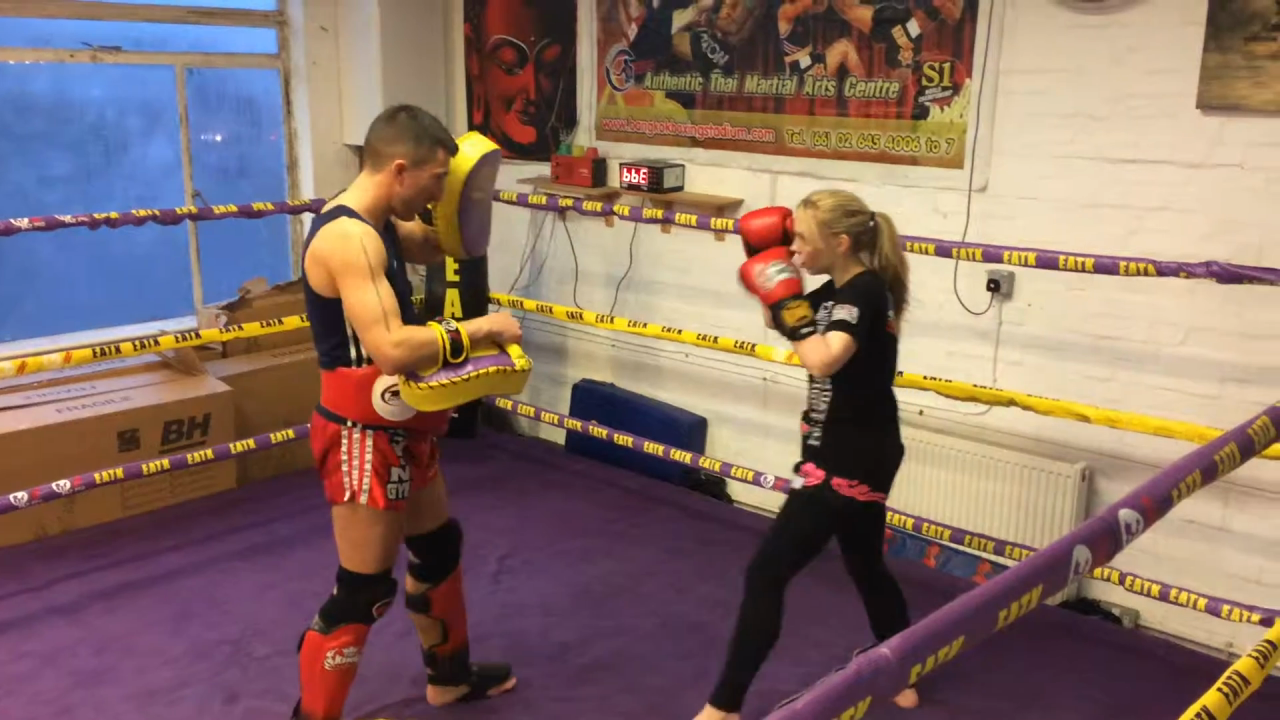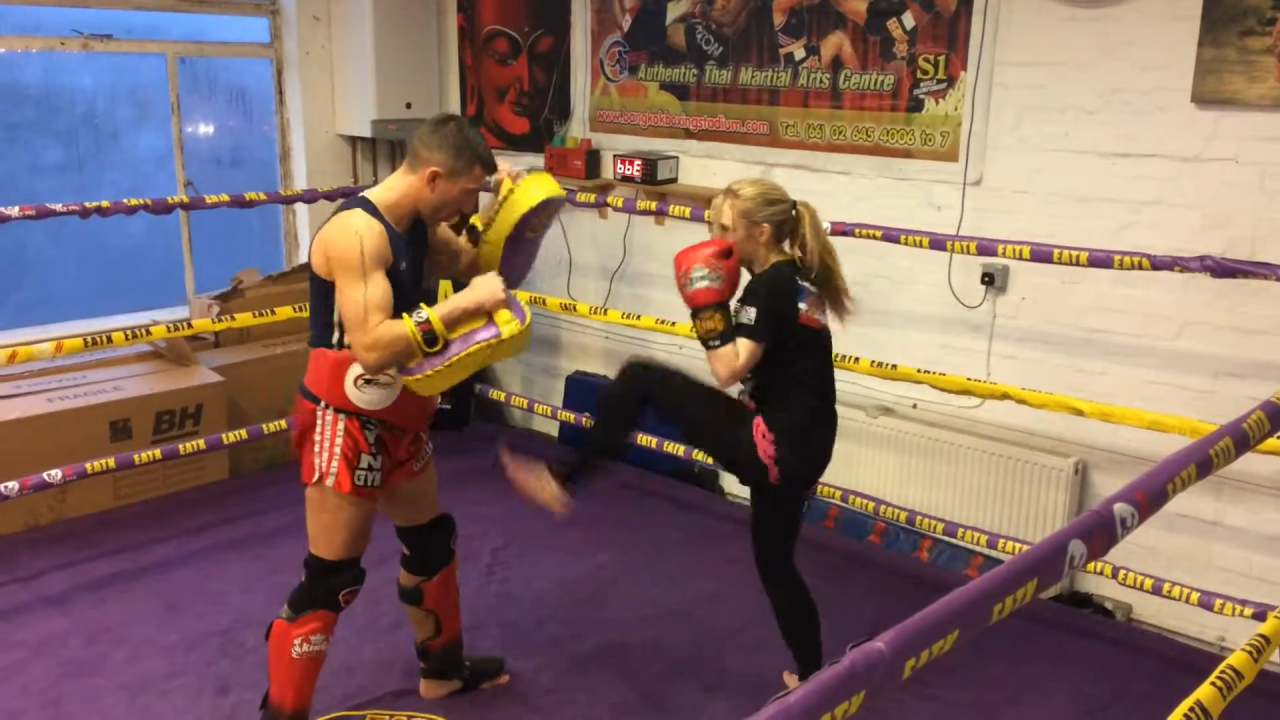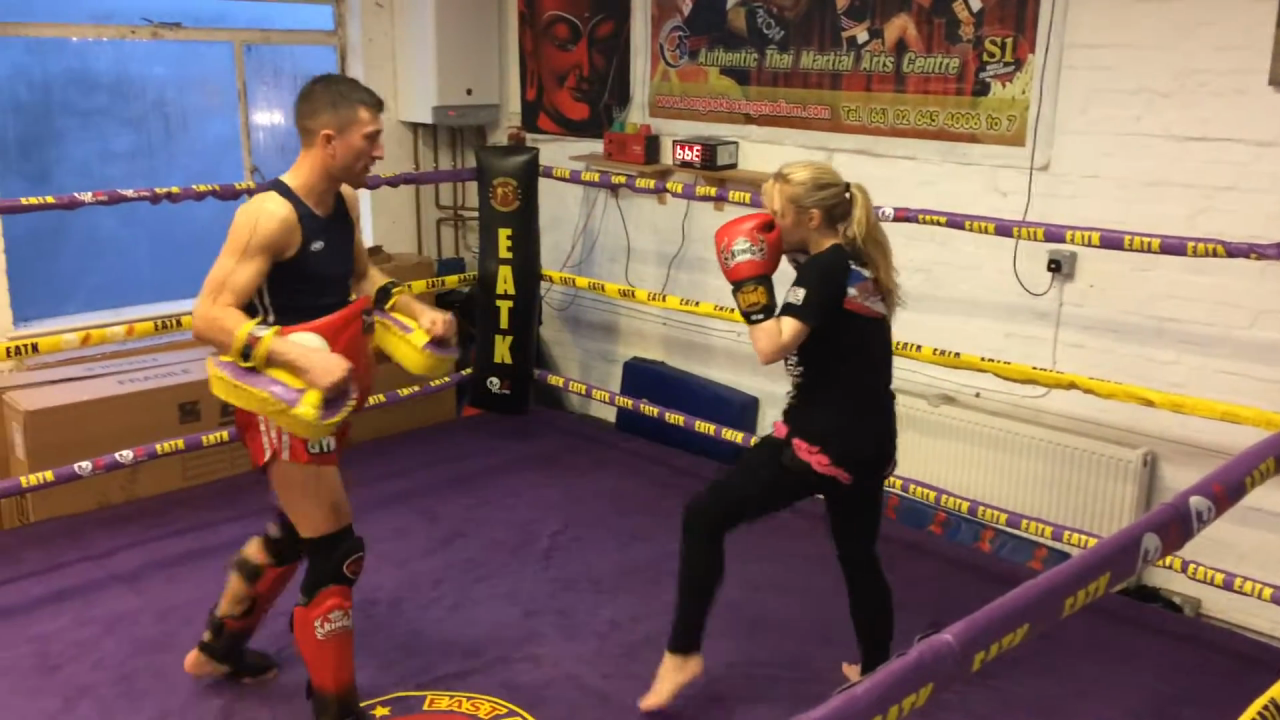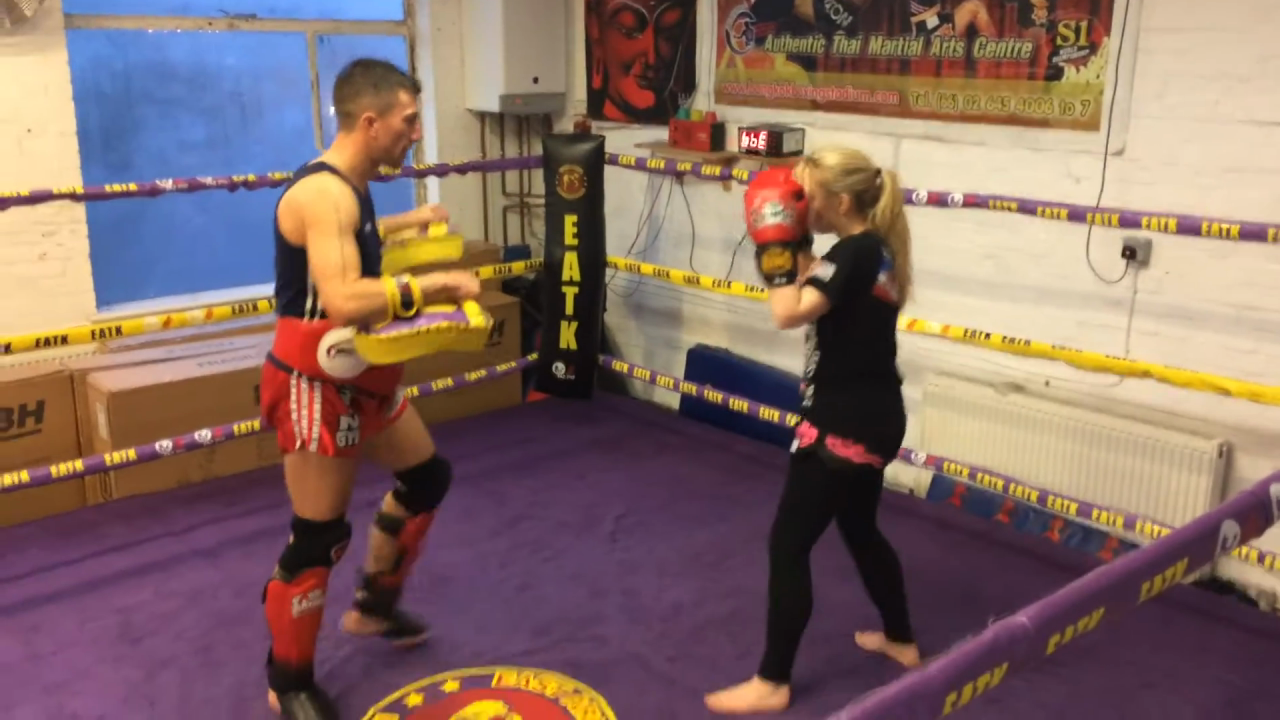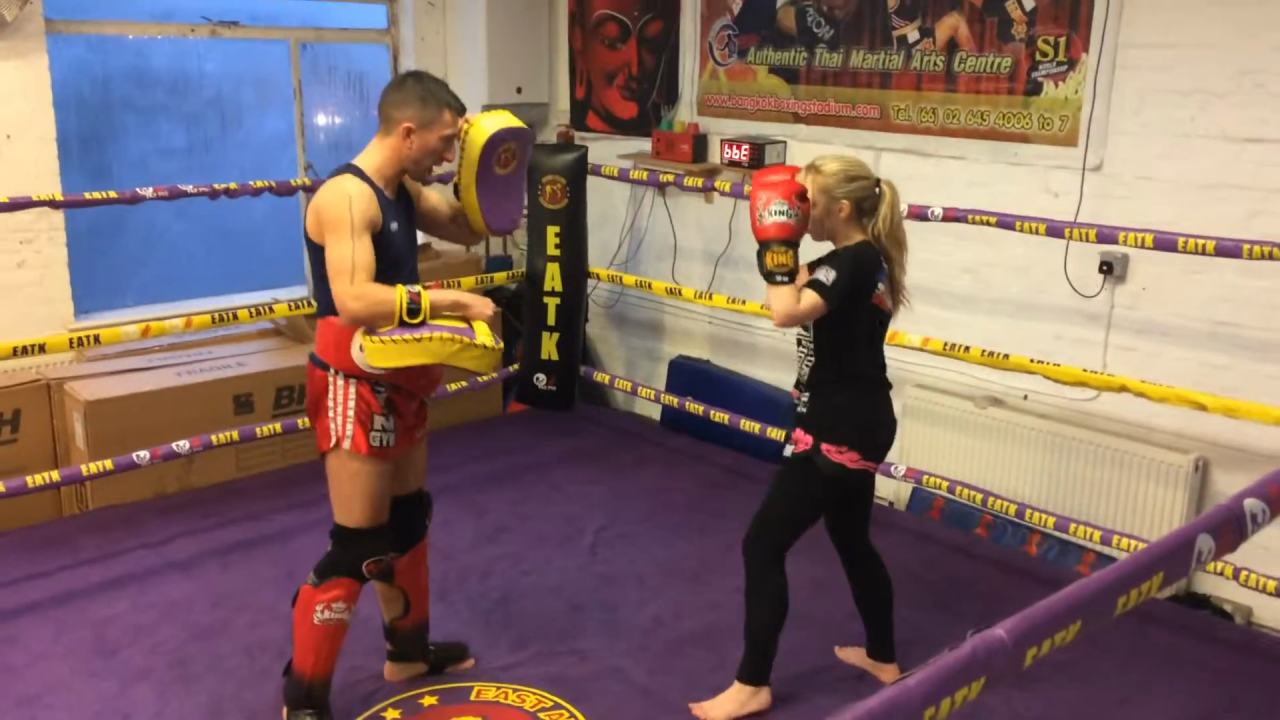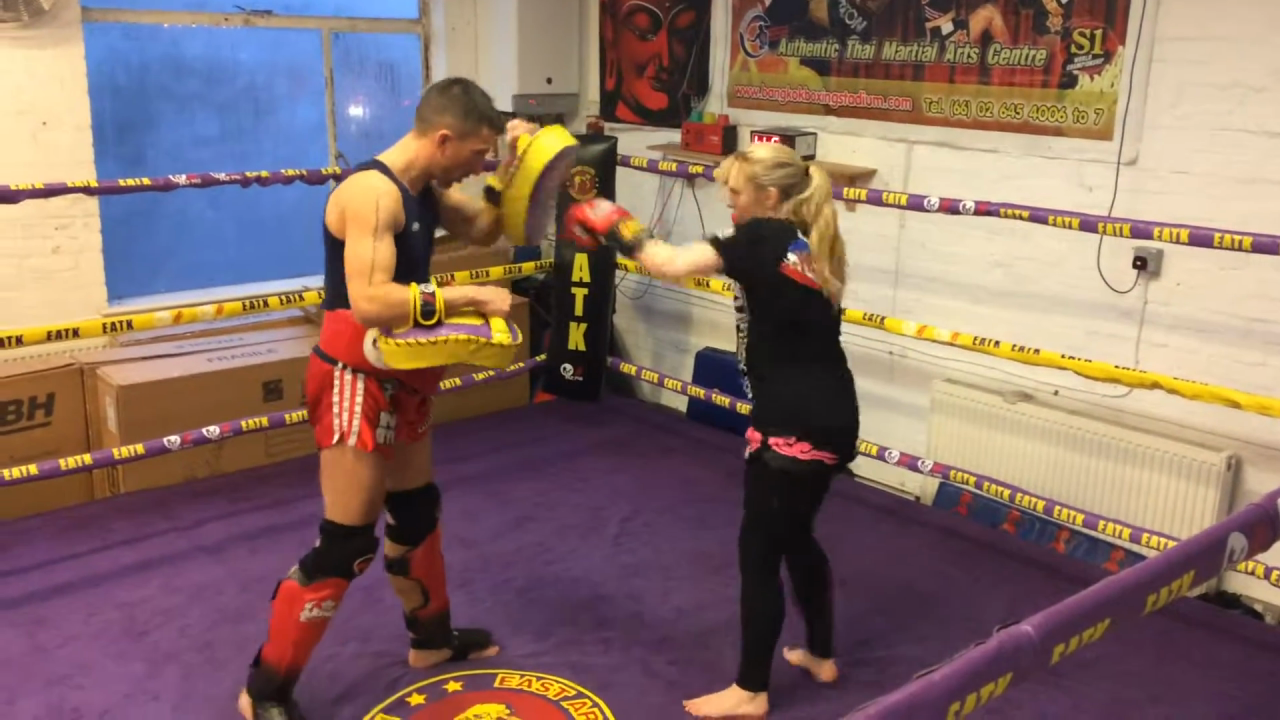
dt=0.7s
person 1, frame 1
left shoulder: (374, 223)
right shoulder: (347, 240)
left elbow: (430, 246)
right elbow: (392, 349)
right wrist: (481, 328)
left hip: (403, 424)
right hip: (365, 433)
left knee: (439, 548)
right knee: (364, 591)
person 1, frame 2
left shoulder: (415, 220)
right shoulder: (357, 232)
left elbow: (462, 265)
right elbow: (373, 348)
right wrist: (464, 304)
left hip: (394, 415)
right hip: (344, 419)
left knee: (432, 538)
right knee: (332, 579)
left ankle: (441, 667)
person 1, frame 3
left shoulder: (343, 199)
right shoulder: (270, 216)
left elbow: (360, 275)
right elbow: (208, 318)
left wrist: (416, 310)
right wrist: (301, 356)
left hip: (318, 397)
left knee: (294, 532)
right knee: (336, 554)
left ankle: (219, 645)
person 1, frame 4
left shoulder: (348, 185)
right shoulder: (323, 194)
right elbow: (345, 300)
left wrist: (403, 226)
right wrist: (441, 284)
left hip: (361, 374)
right hip: (315, 384)
left knee: (426, 476)
right knee: (318, 537)
left ankle: (374, 602)
person 1, frame 5
left shoulder: (401, 188)
right shoulder: (346, 196)
left elbow: (466, 229)
right elbow: (354, 301)
right wrist: (454, 300)
left hip: (398, 381)
right hip: (354, 387)
left knee: (409, 519)
right knee: (357, 546)
left ankle: (409, 648)
person 1, frame 6
left shoulder: (420, 186)
right shoulder: (370, 192)
left elbow: (485, 229)
right elbow: (372, 301)
left wrist: (510, 167)
right wrist: (468, 296)
left hip: (397, 380)
right hip: (356, 381)
left knee: (416, 511)
right knee: (345, 545)
left ankle: (431, 637)
person 2, frame 1
left shoulder: (864, 292)
right shoulder: (844, 289)
left elbow: (821, 360)
right elbow: (781, 325)
left wrist: (783, 294)
right wrist: (766, 264)
left hip: (845, 462)
right hip: (865, 456)
left knee: (766, 574)
right knee: (866, 565)
person 2, frame 2
left shoulder: (769, 285)
right shoulder: (803, 277)
left elbow: (726, 372)
left wrist: (707, 302)
left hip: (768, 439)
right hip: (801, 452)
left knee: (639, 381)
right knee: (775, 563)
left ankle: (560, 481)
right ankle: (814, 679)
person 2, frame 3
left shoulder: (822, 270)
right shoulder: (859, 263)
left elbow: (771, 347)
left wrist: (748, 279)
left hip: (820, 438)
right hip: (870, 441)
left knee: (703, 516)
right knee: (858, 555)
left ankle: (683, 653)
right ankle: (875, 673)
person 2, frame 4
left shoulder: (853, 255)
right shoulder: (873, 249)
left elbow: (788, 313)
right elbow: (815, 284)
left wrist: (774, 243)
right wrist: (792, 241)
left hip: (844, 424)
right hip: (873, 418)
left knee: (788, 544)
right knee: (860, 528)
right ankle: (900, 640)
person 2, frame 5
left shoulder: (854, 263)
right shoulder: (861, 258)
left elbow: (786, 311)
right elbow: (806, 290)
left wrist: (775, 241)
right wrist: (784, 239)
left hip: (836, 432)
right hip: (859, 426)
left knee: (762, 545)
right knee: (852, 540)
right ankle: (882, 656)
person 2, frame 6
left shoulder: (762, 239)
right shoulder: (810, 244)
left elbow: (676, 264)
left wrist: (612, 229)
left hip: (789, 423)
right hip: (833, 417)
left knee: (760, 547)
right knee: (793, 535)
right ankle: (820, 654)
